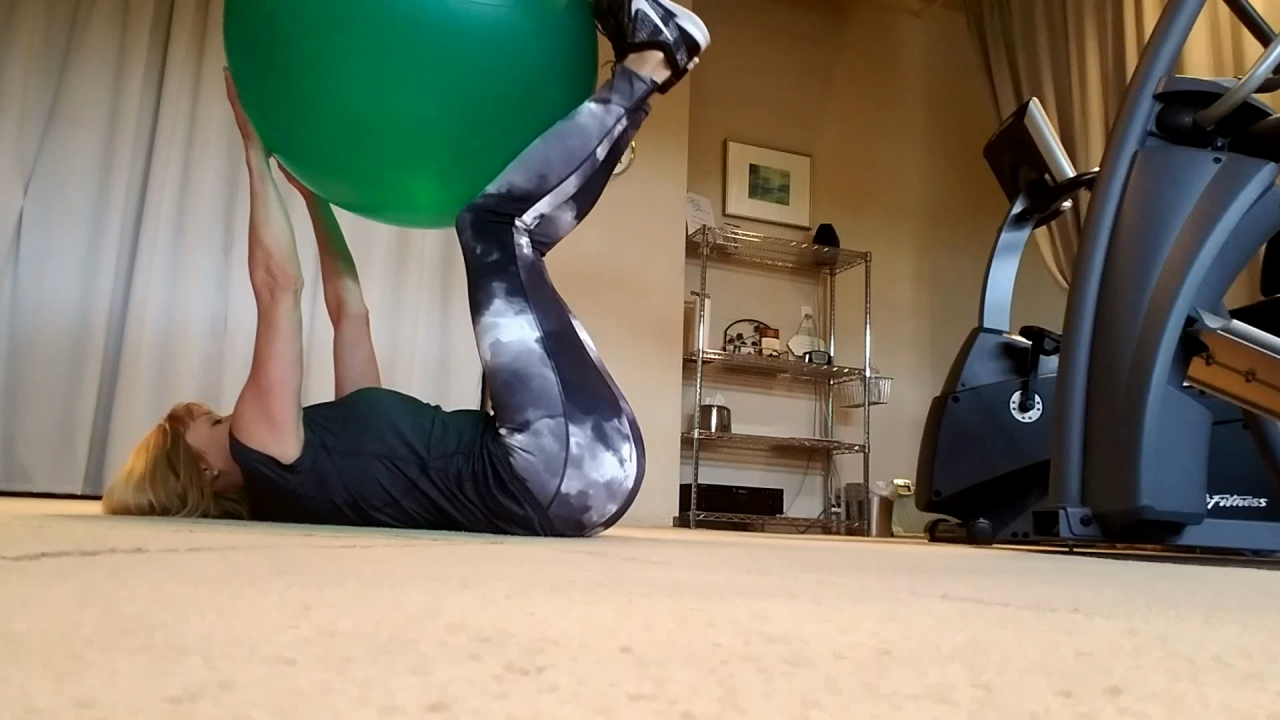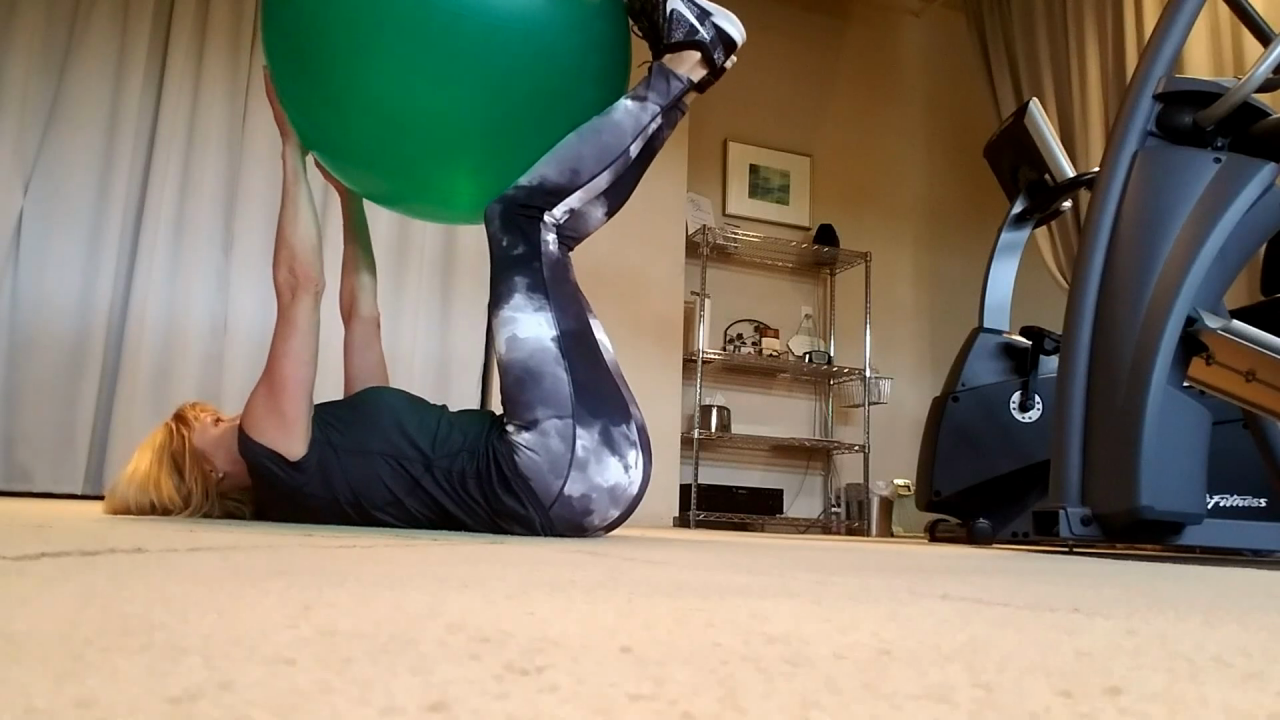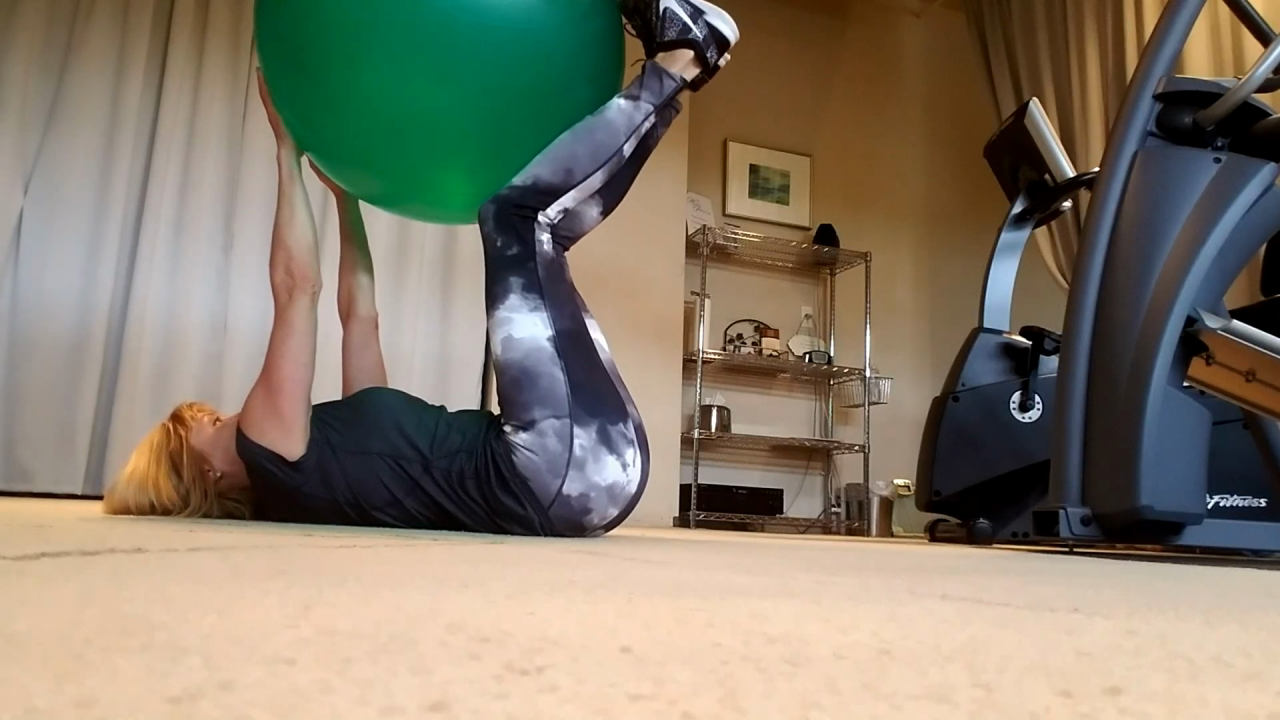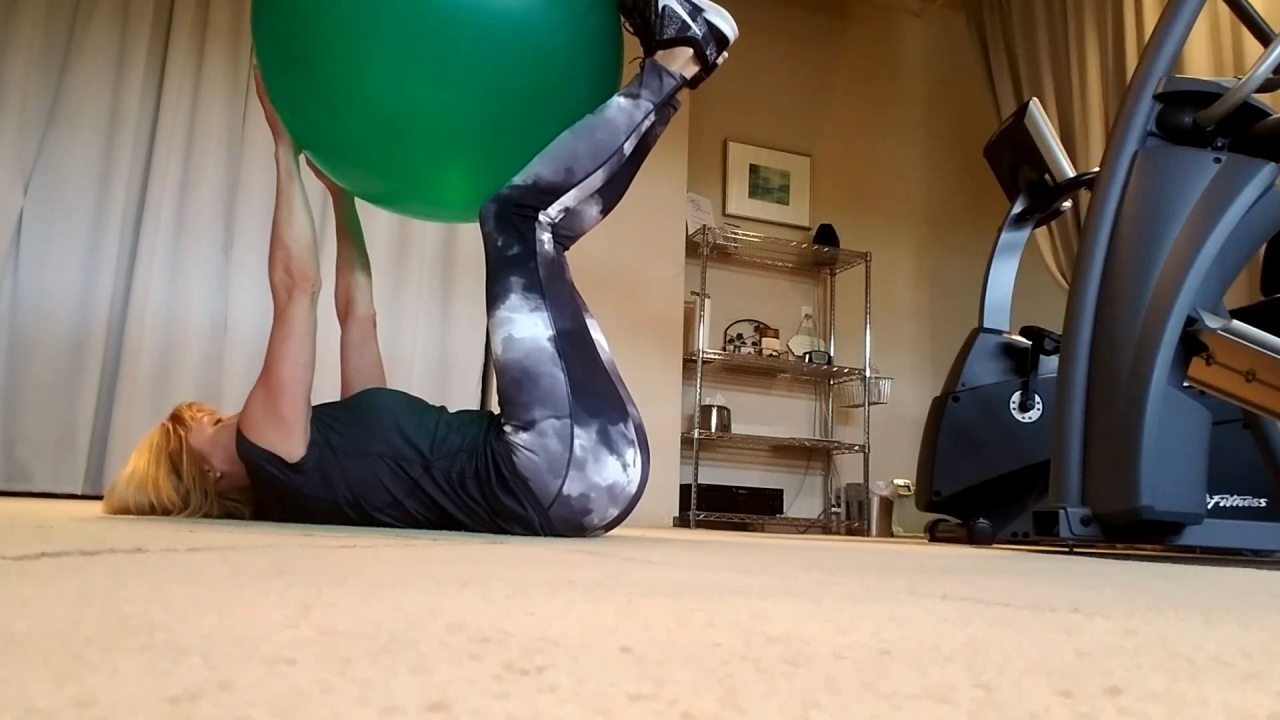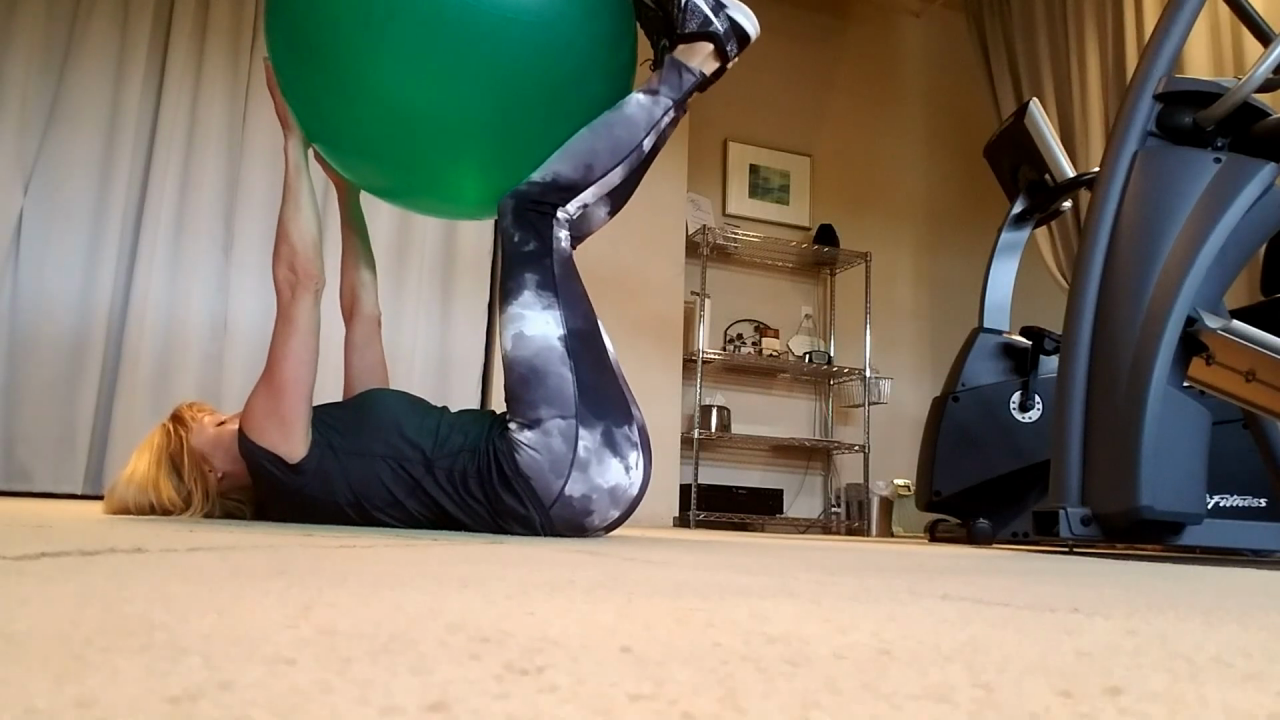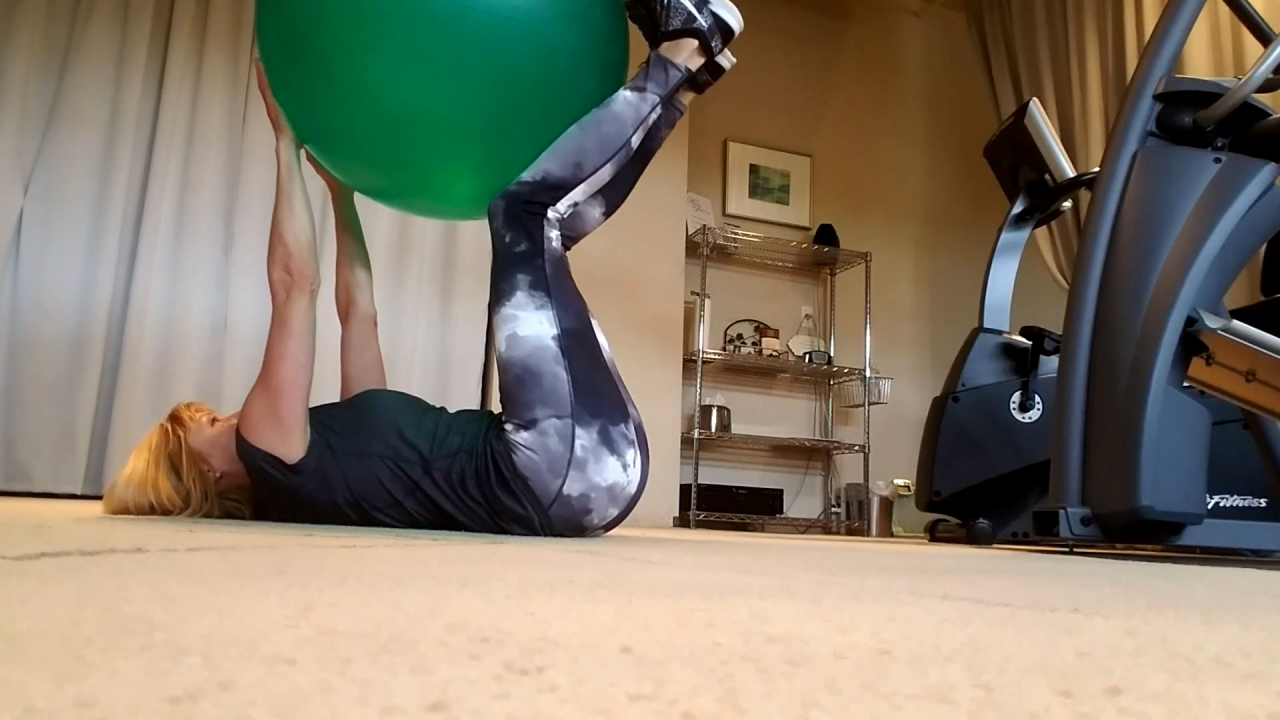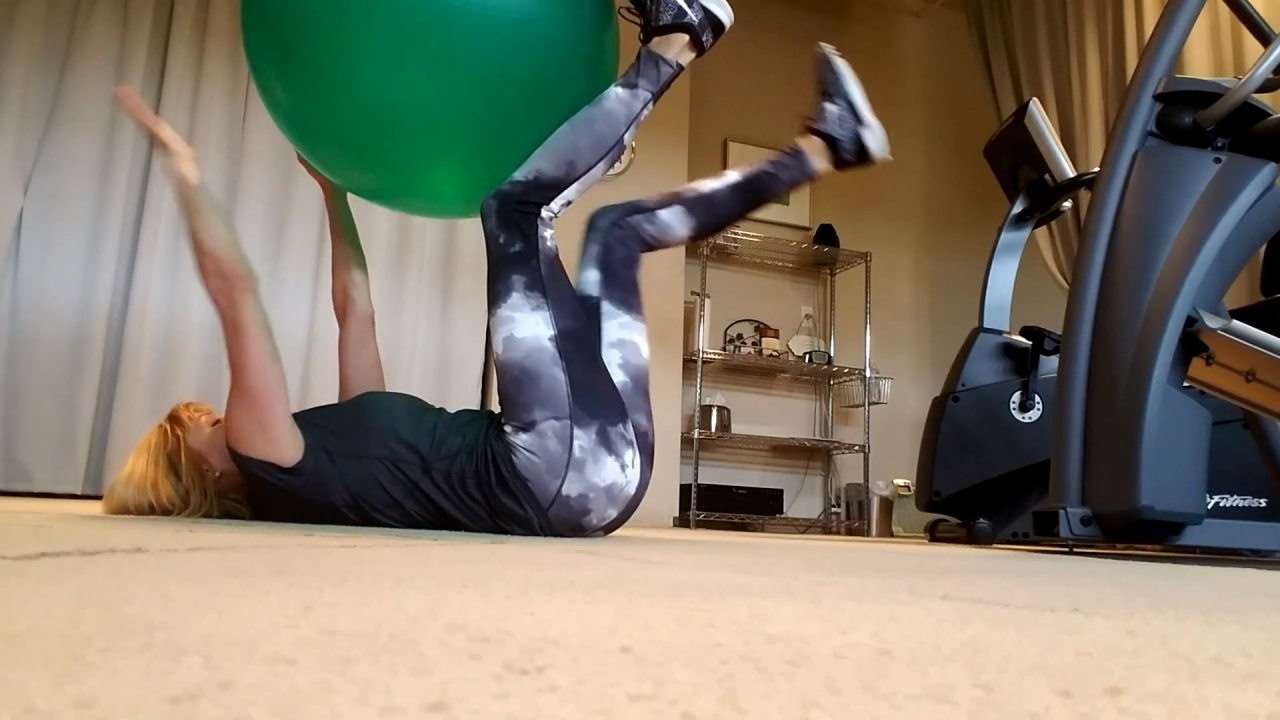
dt=0.5s
person 1, frame 1
left shoulder: (318, 441)
right shoulder: (265, 458)
left elbow: (349, 308)
right elbow: (278, 287)
left wrist: (314, 190)
right wrist: (256, 151)
left hip: (580, 466)
right hip: (564, 474)
left knee: (505, 235)
right knee: (492, 220)
left ankle: (645, 66)
right ankle: (646, 65)
person 1, frame 2
left shoulder: (327, 440)
right shoulder: (271, 455)
left elbow: (360, 310)
right elbow: (300, 288)
left wrist: (349, 191)
right wrist: (292, 148)
left hip: (588, 465)
right hip: (569, 474)
left knee: (532, 227)
right knee: (520, 214)
left ankle: (676, 77)
right ankle: (678, 71)
person 1, frame 3
left shoulder: (324, 442)
right shoulder: (270, 455)
left elbow: (358, 308)
right elbow: (297, 286)
left wrist: (345, 189)
right wrist: (287, 149)
left hip: (588, 466)
right hip: (567, 474)
left knee: (534, 229)
right knee: (514, 212)
left ankle: (671, 74)
right ankle: (675, 65)
person 1, frame 4
left shoulder: (329, 439)
right shoulder: (269, 453)
left elbow: (358, 310)
right elbow: (295, 286)
left wrist: (342, 190)
right wrist: (285, 148)
left hip: (591, 461)
right hip: (566, 475)
left knee: (533, 229)
right knee: (515, 210)
left ankle: (669, 76)
right ankle: (675, 61)
person 1, frame 5
left shoulder: (329, 440)
right shoulder: (271, 453)
left elbow: (360, 308)
right elbow: (300, 283)
left wrist: (346, 185)
right wrist: (295, 141)
left hip: (591, 467)
right hip: (568, 475)
left knee: (546, 231)
right knee: (531, 207)
left ankle: (677, 79)
right ankle: (694, 57)
person 1, frame 6
left shoulder: (320, 446)
right shoulder: (274, 455)
left elbow: (358, 308)
right elbow: (294, 284)
left wrist: (342, 188)
right wrist: (287, 143)
left hip: (588, 462)
right hip: (565, 471)
left knee: (537, 233)
right knee: (522, 208)
left ankle: (679, 81)
right ankle: (678, 53)
person 1, frame 7
left shoulder: (334, 431)
right shoulder: (271, 465)
left elbow: (356, 306)
right elbow: (235, 288)
left wrist: (334, 191)
right wrist: (183, 170)
left hip: (594, 462)
right hip: (567, 474)
left knee: (618, 229)
right knee: (515, 209)
left ankle: (825, 148)
